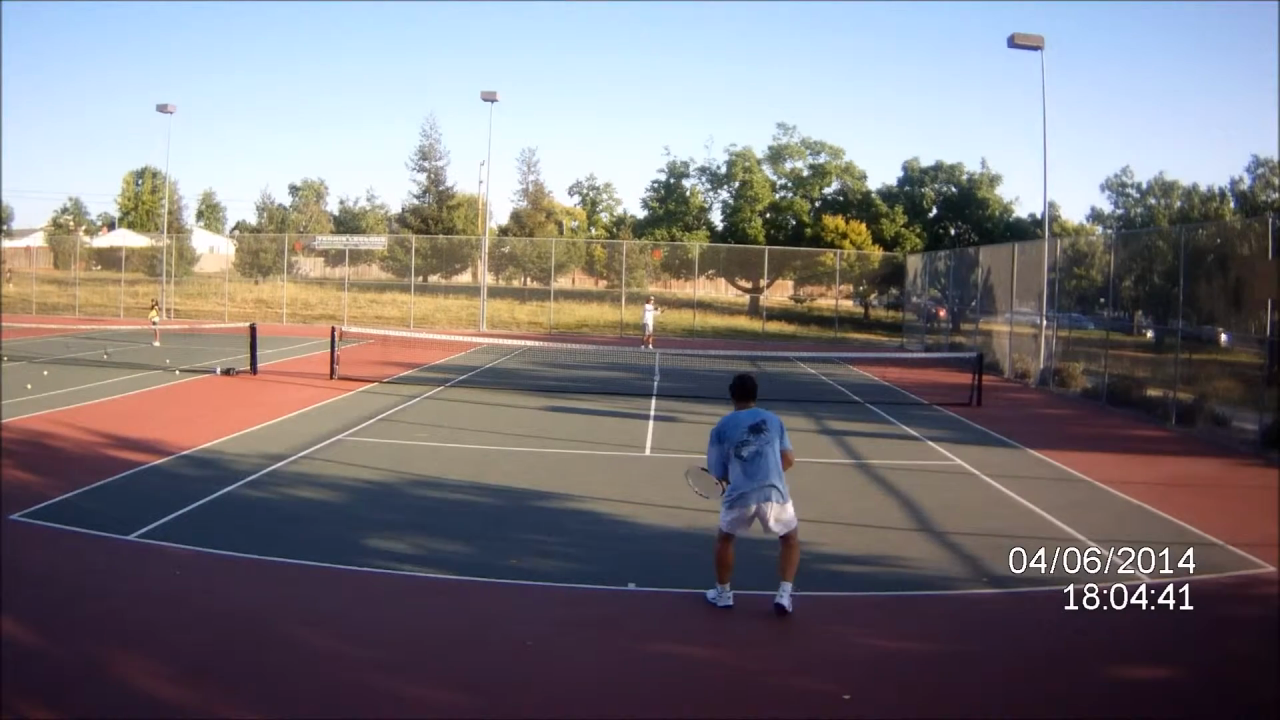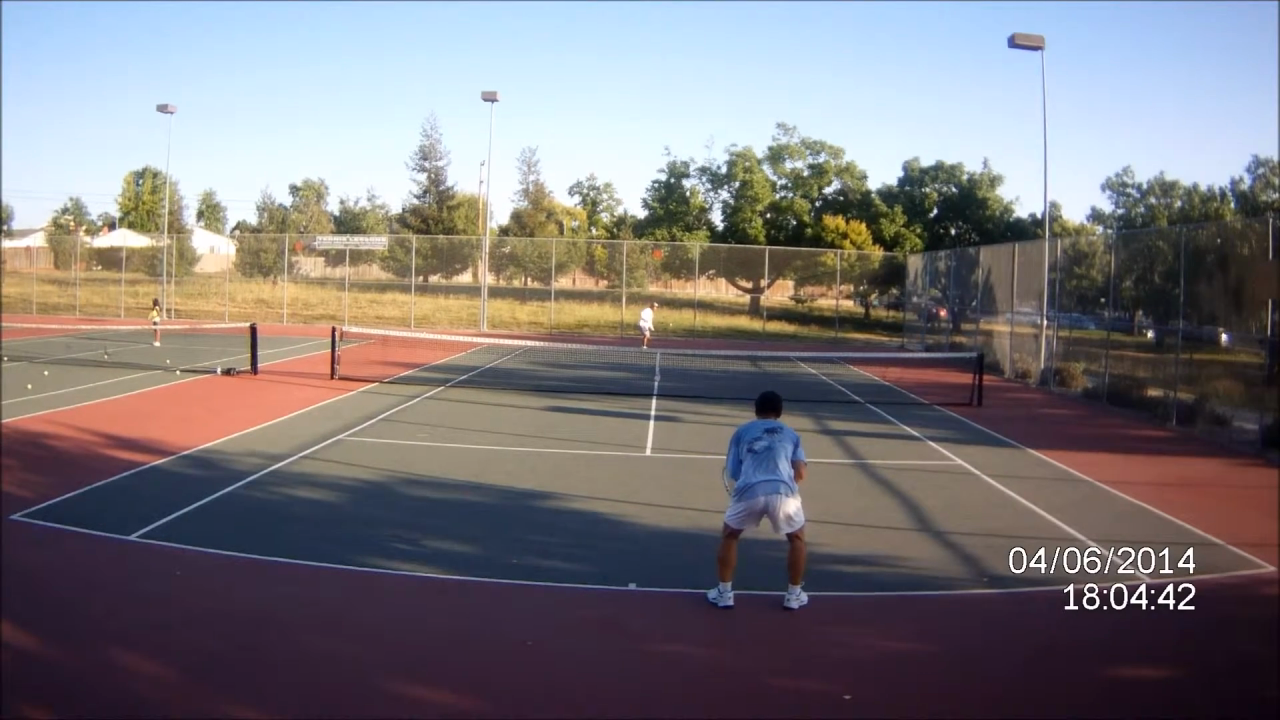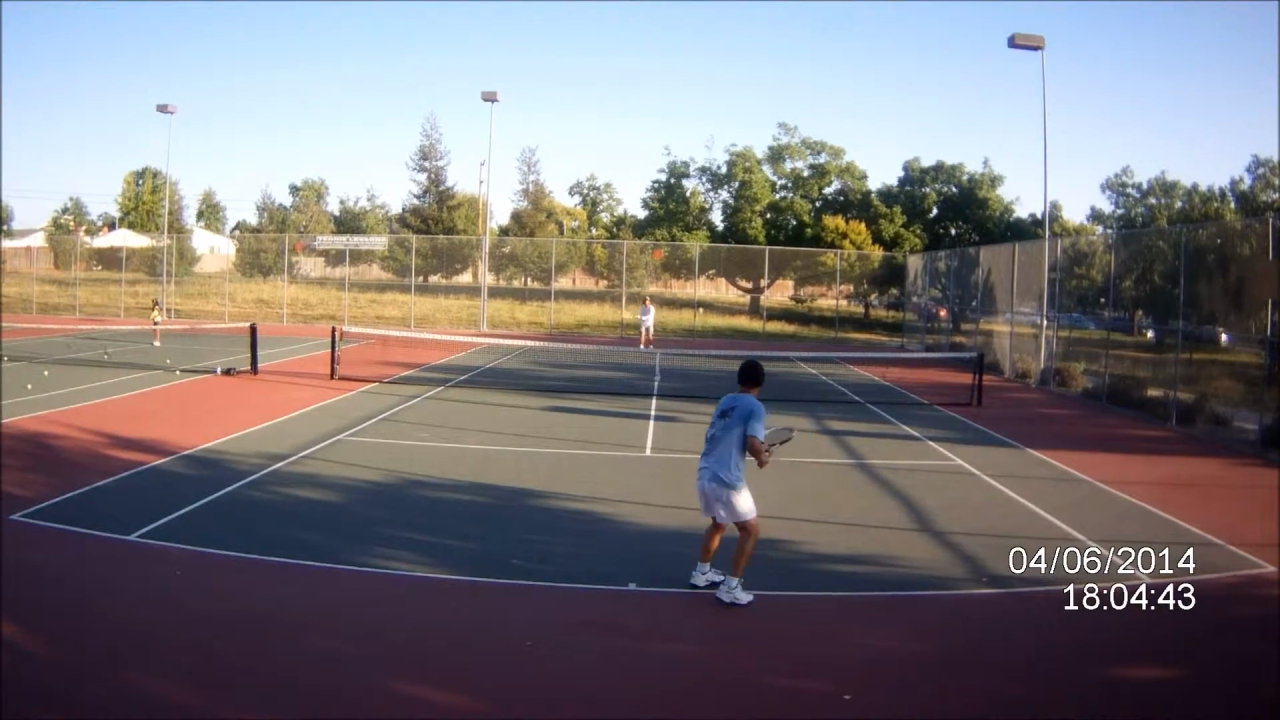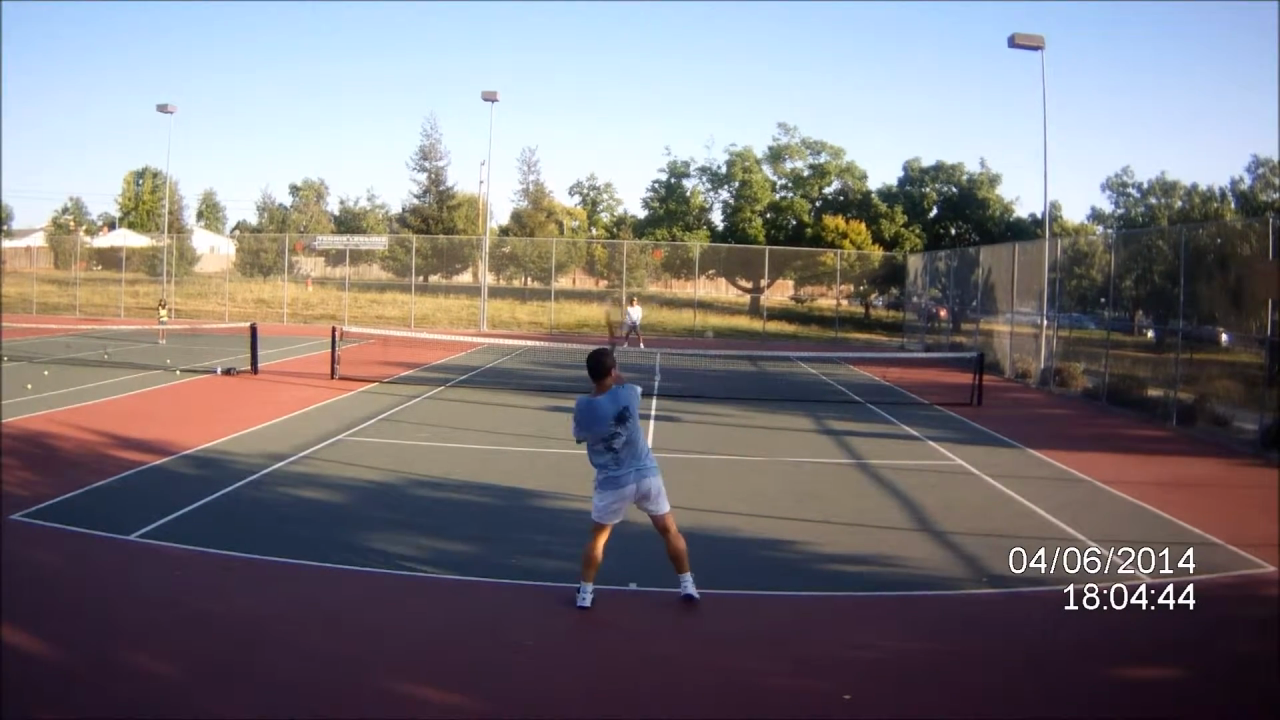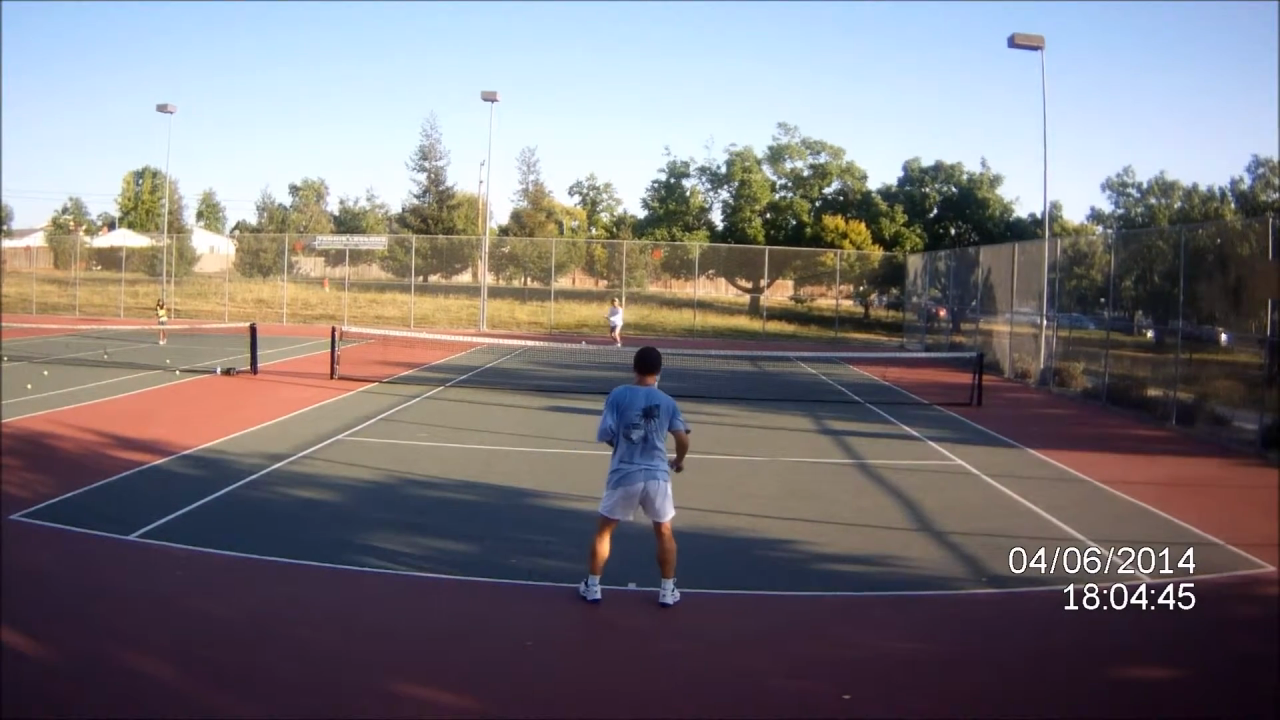
dt=1s
person 1, frame 1
left shoulder: (721, 427)
right shoulder: (774, 420)
left elbow: (717, 472)
right elbow: (788, 460)
left hip: (740, 496)
right hip: (774, 493)
left knee: (725, 540)
right knee: (790, 540)
left ankle: (723, 593)
right ankle: (784, 593)
person 1, frame 2
left shoulder: (742, 432)
right shoulder: (791, 434)
left elbow: (733, 473)
right elbow: (800, 472)
left hip: (749, 491)
right hip: (782, 492)
left knee: (729, 536)
right knee: (797, 539)
left ankle: (724, 592)
right ankle: (794, 594)
person 1, frame 3
left shoulder: (725, 402)
right shoulder: (756, 407)
right elbow: (753, 445)
left wrist: (759, 448)
right wrist: (761, 458)
left hip: (705, 475)
right hip: (727, 480)
left knee: (718, 525)
right knee: (750, 531)
left ankle: (702, 573)
right ankle: (731, 588)
person 1, frame 4
left shoulder: (583, 406)
right shoulder: (628, 393)
left elbow: (580, 437)
right wrist: (620, 382)
left hip: (613, 483)
right hip: (646, 475)
left knee: (598, 537)
right knee: (669, 531)
left ankle: (585, 593)
right ankle: (687, 584)
person 1, frame 5
left shoulder: (618, 395)
right shoulder: (668, 402)
left elbow: (604, 434)
right elbow: (683, 440)
right wrist: (678, 461)
left hip: (623, 476)
right hip: (657, 476)
left knee: (603, 531)
right knee: (664, 533)
left ankle: (593, 586)
right ankle: (667, 590)
